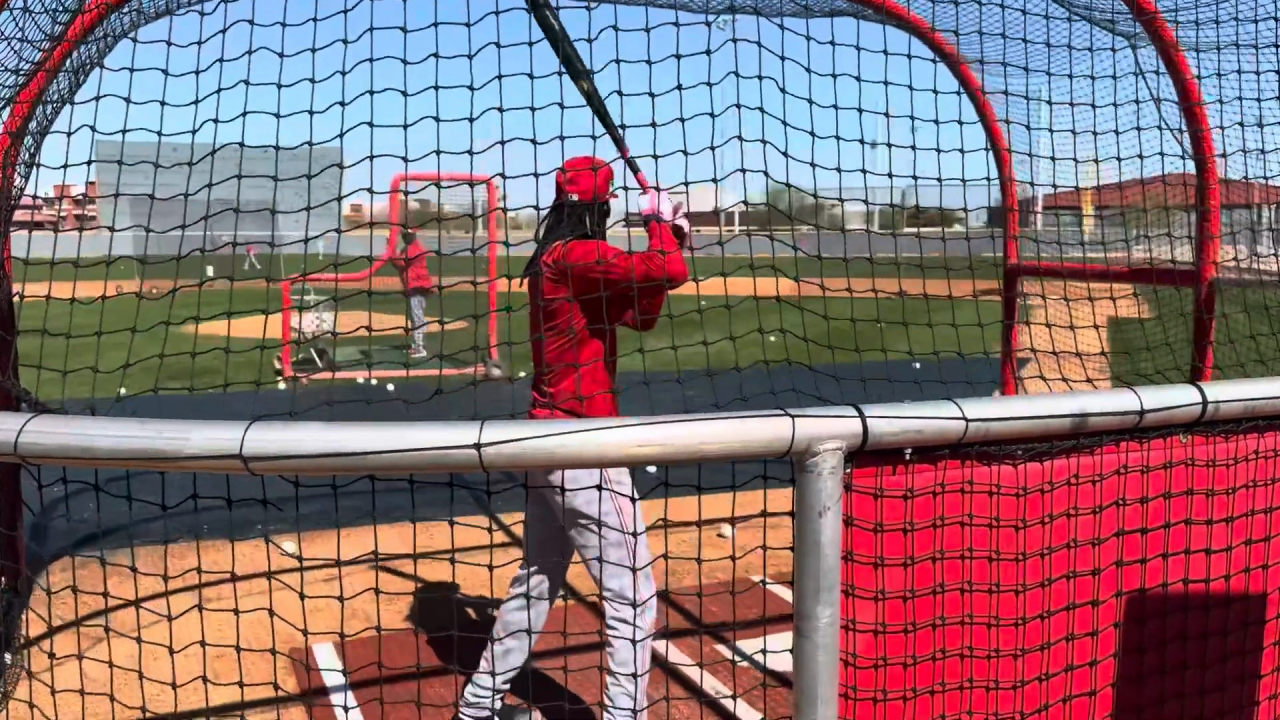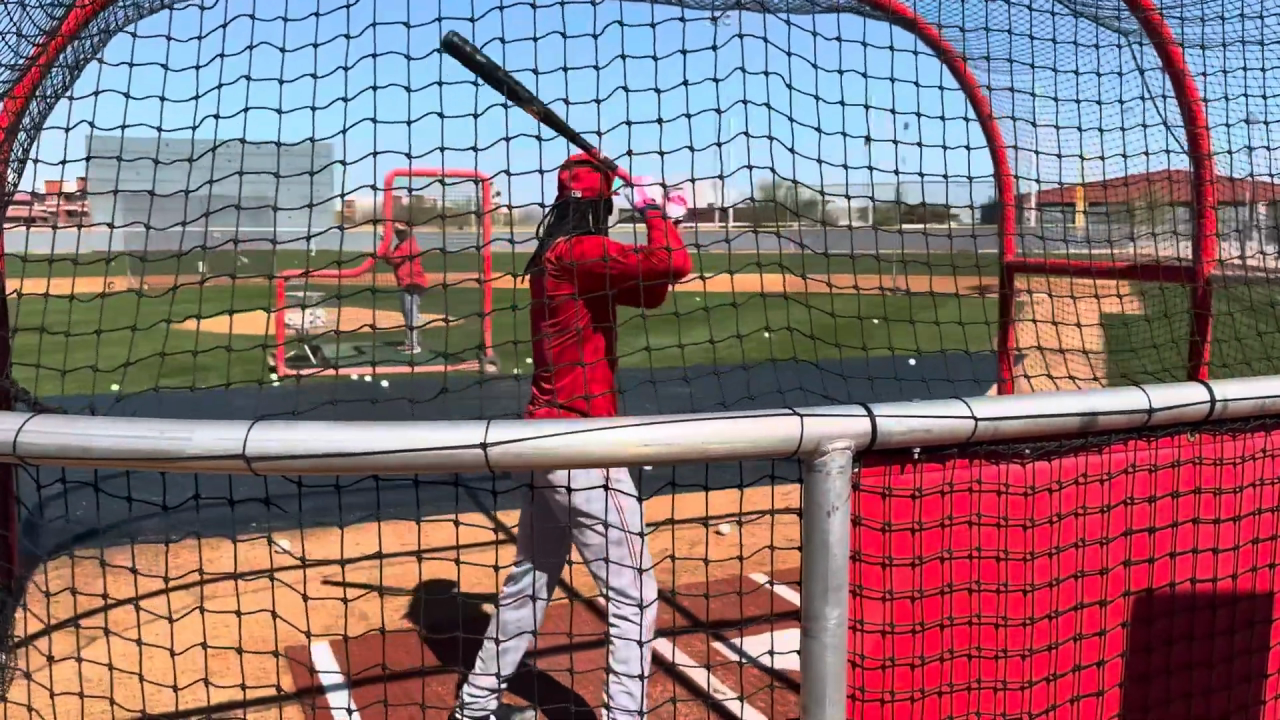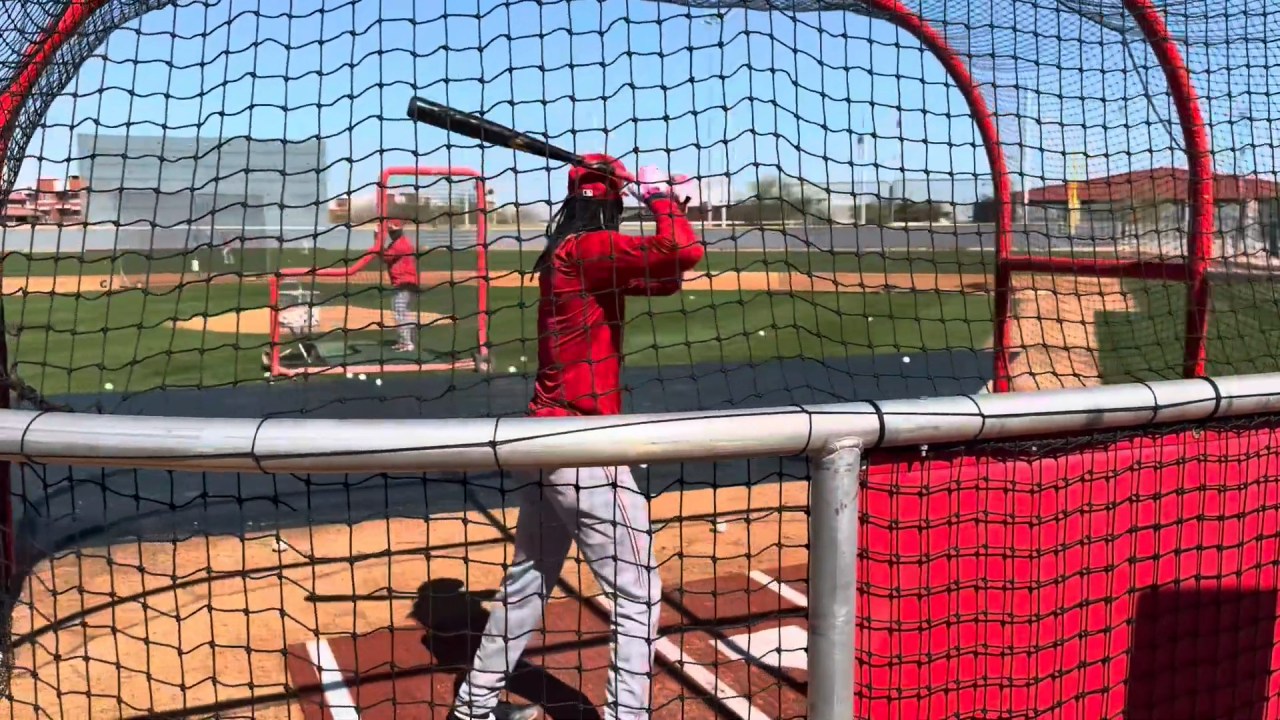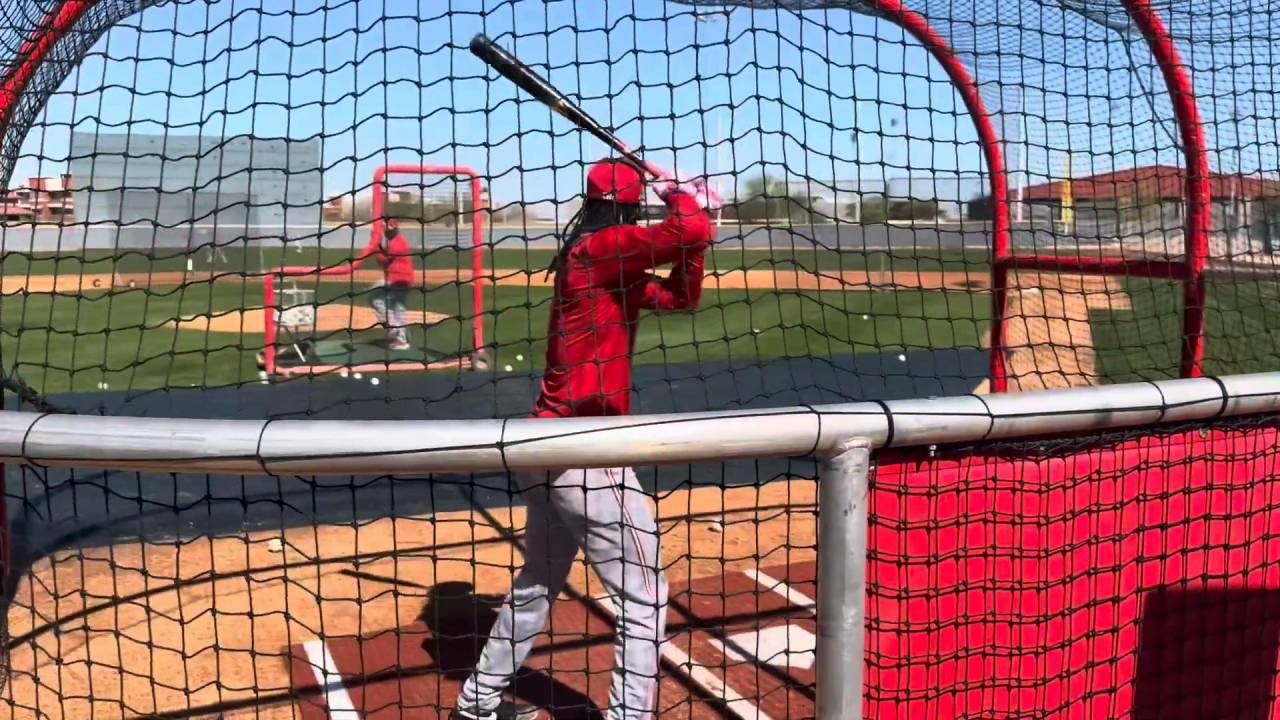
dt=0.2s
person 1, frame 1
left shoulder: (556, 260)
right shoulder: (576, 256)
left elbow: (643, 314)
right elbow: (672, 273)
left wrist: (668, 235)
right wrist: (657, 222)
left knee: (535, 582)
right knee: (632, 596)
person 1, frame 2
left shoulder: (558, 257)
right shoulder: (579, 251)
left elbow: (652, 290)
right elbow: (675, 265)
left wrist: (668, 218)
right wrist: (653, 210)
left knee: (530, 579)
right knee: (634, 595)
person 1, frame 3
left shoulder: (572, 256)
right shoulder: (589, 248)
left elbow: (664, 278)
right elbow: (684, 251)
left wrist: (673, 206)
right wrist: (661, 199)
left knee: (529, 578)
right knee: (638, 593)
person 1, frame 4
left shoulder: (612, 267)
right shoulder: (602, 247)
left elbow: (681, 297)
right elbow: (694, 232)
left wrist: (691, 244)
right wrist: (681, 196)
left knee: (539, 582)
right knee: (643, 597)
